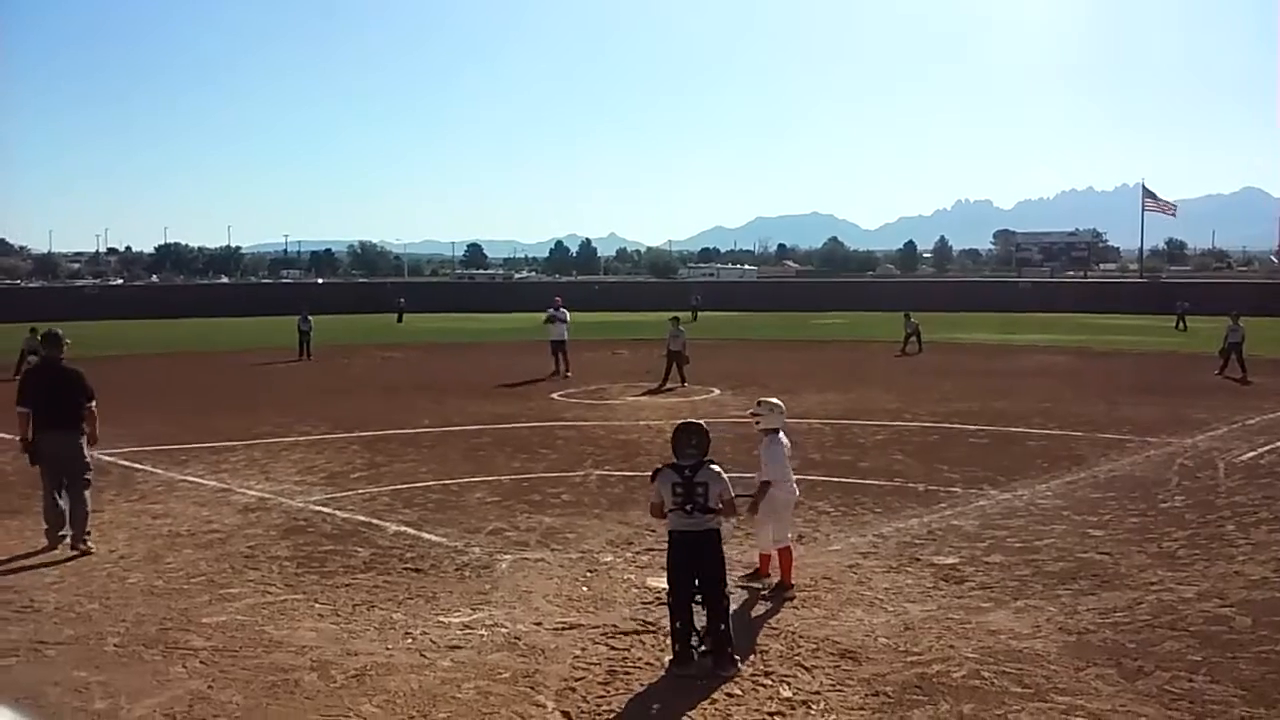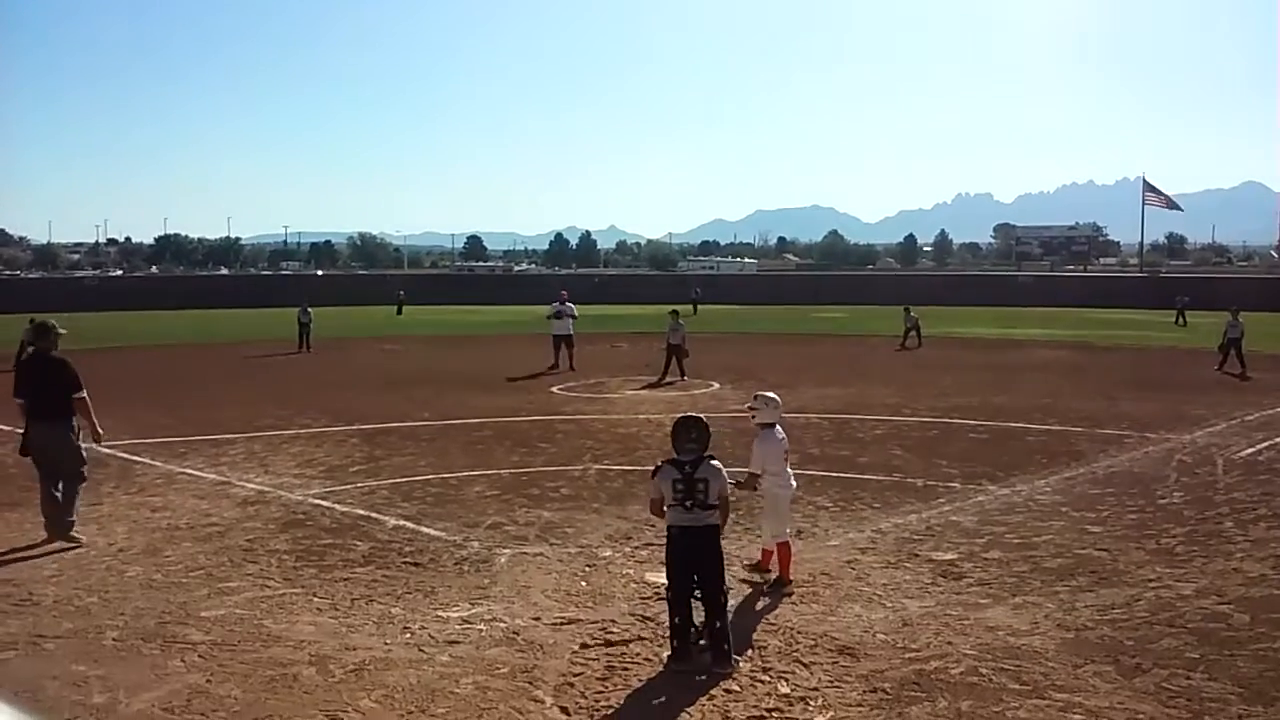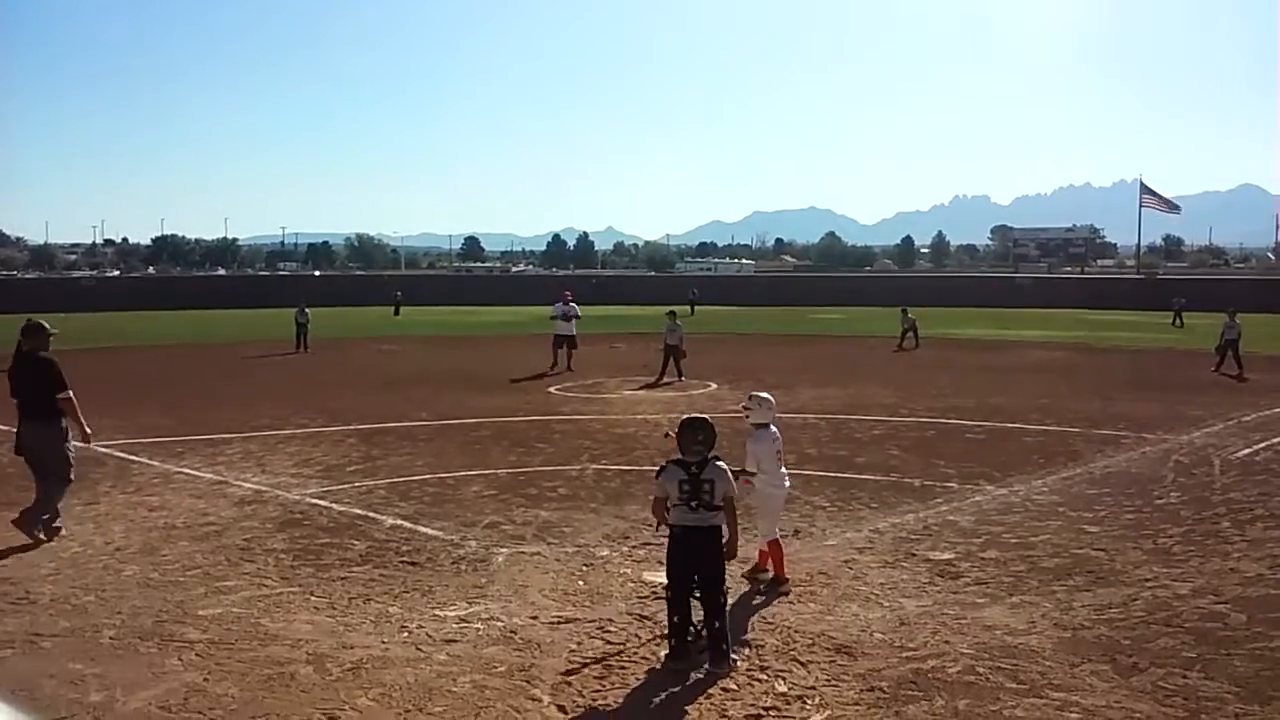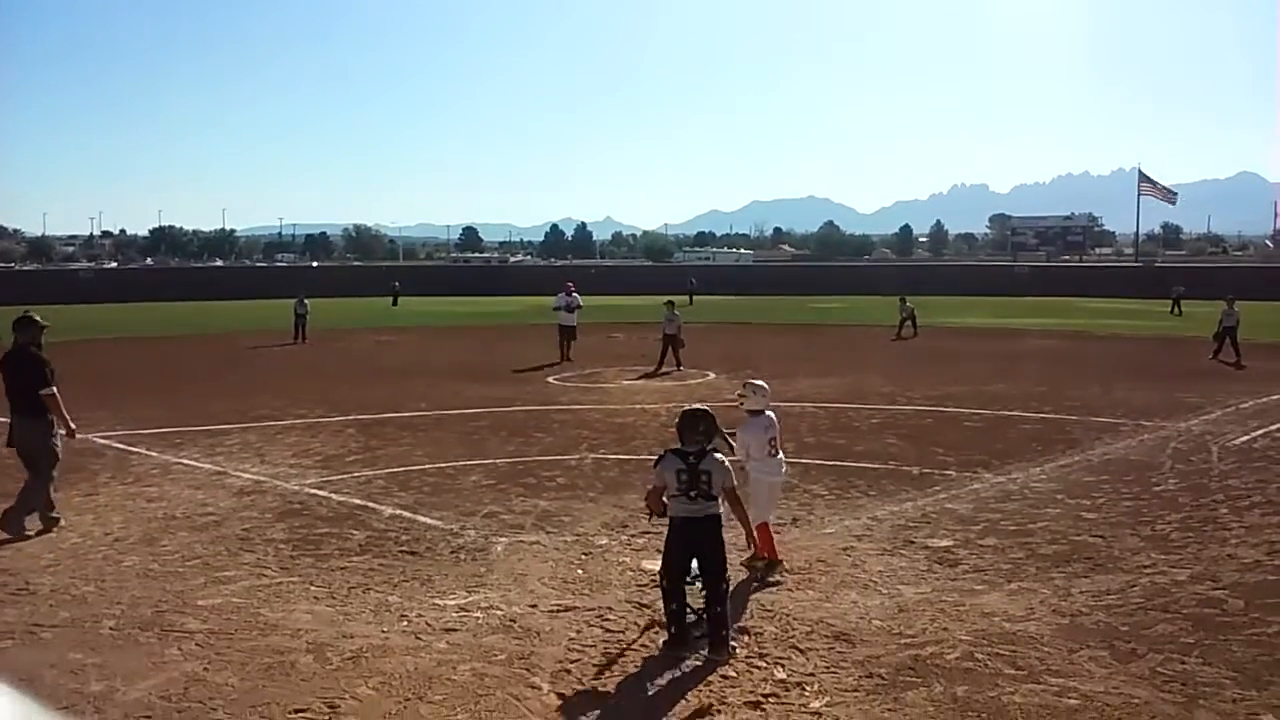
dt=0.2s
person 1, frame 1
left shoulder: (663, 475)
right shoulder: (715, 473)
left elbow: (656, 511)
right elbow: (730, 509)
left hip: (679, 542)
right hip: (709, 541)
left knee: (679, 601)
right knee: (717, 600)
left ankle: (683, 658)
right ankle: (724, 658)
person 1, frame 2
left shoulder: (663, 472)
right shoulder: (715, 469)
left elbow: (655, 509)
right elbow: (724, 509)
left hip: (678, 537)
right hip: (708, 537)
left knee: (678, 596)
right knee: (715, 597)
left ankle: (681, 653)
right ankle: (721, 656)
person 1, frame 3
left shoulder: (669, 471)
right shoulder: (720, 470)
left elbow: (657, 509)
right elbow: (730, 510)
right wrist: (733, 540)
left hip: (680, 537)
right hip: (711, 537)
left knee: (678, 596)
right knee: (714, 598)
left ankle: (680, 652)
right ankle: (719, 656)
person 1, frame 4
left shoulder: (667, 461)
right shoulder: (718, 462)
left elbow: (652, 499)
right elbow: (733, 500)
left wrist: (665, 509)
right wrist: (748, 530)
left hip: (679, 528)
right hip: (709, 527)
left knee: (672, 583)
right knee: (716, 585)
left ankle: (678, 640)
right ankle: (719, 643)
person 2, frame 1
left shoulder: (30, 376)
right shoulder: (74, 374)
left elbow: (23, 412)
right elbow: (90, 409)
left wrist: (24, 438)
right wrist: (93, 432)
left hip: (44, 439)
right hip: (72, 438)
left knee: (51, 489)
right knee: (79, 488)
left ankle: (55, 535)
right ankle: (80, 538)
person 2, frame 2
left shoulder: (23, 367)
right shoulder: (61, 364)
left elbow: (21, 403)
right elbow: (80, 399)
right wrist: (94, 426)
left hip: (36, 430)
right hip: (62, 428)
left knee: (48, 481)
right knee: (75, 476)
left ankle: (54, 526)
right ankle: (64, 526)
person 2, frame 3
left shoulder: (16, 367)
right shoulder: (47, 363)
left elbow: (17, 400)
right elbow: (65, 398)
right wrist: (82, 426)
left hip: (28, 429)
right hip: (51, 428)
left knee: (43, 479)
right knee: (61, 477)
left ankle: (50, 526)
right ankle: (30, 519)
person 2, frame 4
right shoulder: (35, 358)
right elbow: (49, 394)
right wrist: (66, 422)
left hip: (19, 422)
right hip: (38, 422)
left knee: (38, 472)
right knee: (44, 474)
left ankle: (49, 516)
person 3, frame 1
left shoulder: (771, 446)
right shoulder: (776, 439)
left elbow: (768, 480)
left wrist: (755, 503)
right wrist: (759, 499)
left hip: (780, 496)
right hip: (773, 495)
left knee: (780, 538)
right knee: (763, 530)
left ankle: (786, 584)
right ankle: (763, 571)
person 3, frame 2
left shoulder: (762, 441)
right shoulder: (777, 432)
left elbow: (755, 472)
left wrist: (745, 485)
right wrist: (756, 482)
left hip: (776, 490)
right hip: (777, 486)
left knee: (779, 533)
right knee: (768, 527)
left ankle: (785, 580)
right ankle: (764, 564)
person 3, frame 3
left shoulder: (755, 440)
right shoulder: (772, 432)
left elbow: (751, 472)
right wrist: (746, 475)
left hip: (767, 489)
right hip: (776, 485)
left knee: (769, 532)
right knee: (765, 528)
left ankle: (781, 578)
right ankle: (761, 566)
person 3, frame 4
left shoulder: (746, 429)
right shoulder: (771, 418)
left elbow: (741, 457)
right wrist: (737, 435)
left hip: (760, 476)
right hip: (776, 473)
left knee: (758, 517)
right knee: (764, 515)
left ankle: (773, 559)
right ankle: (759, 554)
